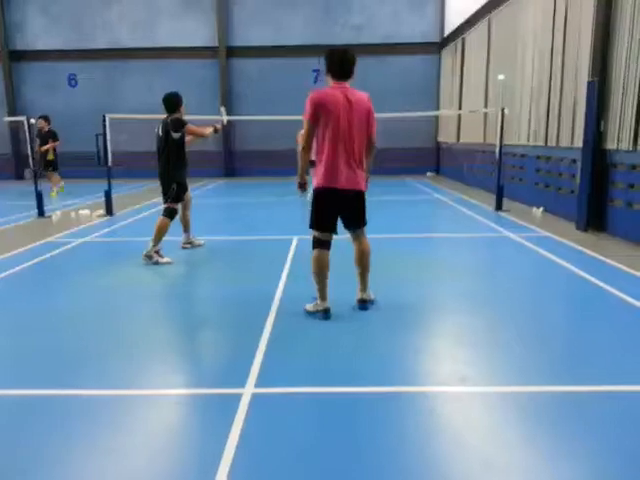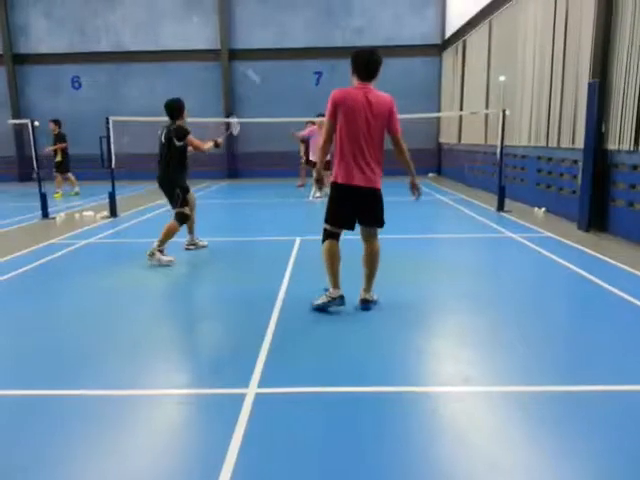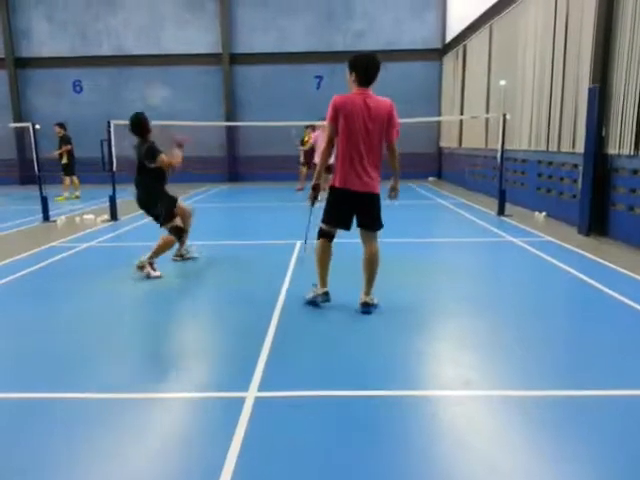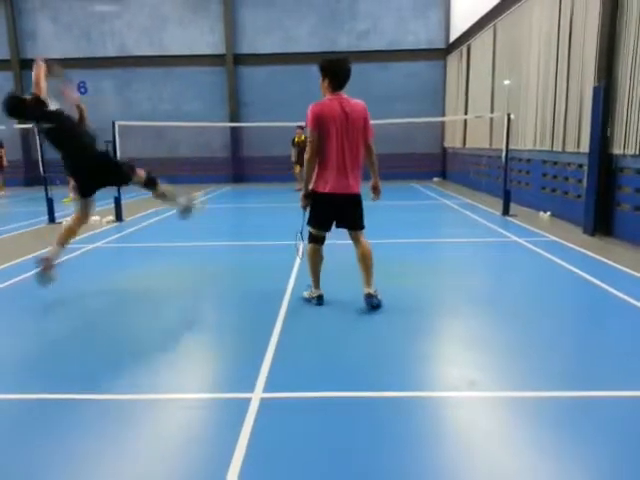
dt=0.4s
person 1, frame 1
left shoulder: (317, 98)
right shoulder: (365, 100)
left elbow: (306, 145)
right elbow: (371, 145)
left wrist: (301, 176)
left hip: (326, 184)
right hip: (355, 184)
left knee: (321, 242)
right knee: (359, 237)
left ankle: (322, 302)
right ankle: (364, 293)
person 1, frame 2
left shoulder: (338, 97)
right shoulder: (387, 102)
left elbow: (326, 140)
right elbow: (398, 144)
left wrist: (318, 170)
right wrist: (412, 177)
left hip: (343, 181)
right hip: (372, 183)
left knee: (331, 235)
right knee: (370, 237)
left ankle: (334, 291)
right ankle: (366, 294)
person 1, frame 3
left shoulder: (339, 102)
right shoulder: (387, 106)
left elbow: (327, 146)
right elbow: (392, 149)
left wrist: (315, 181)
right wrist: (395, 181)
left hip: (342, 184)
right hip: (370, 187)
left knee: (325, 234)
right knee: (370, 240)
left ankle: (321, 289)
right ankle: (367, 297)
person 1, frame 4
left shoulder: (317, 110)
right shoulder: (361, 108)
left elbow: (312, 154)
right elbow: (369, 149)
left wrist: (305, 189)
right wrist: (375, 179)
left hip: (324, 188)
right hip: (352, 188)
left knee: (316, 239)
right knee: (359, 237)
left ankle: (316, 291)
right ankle: (370, 289)
person 2, frame 1
left shoulder: (166, 123)
right shoulder: (176, 121)
right elbow: (203, 133)
left wrist: (191, 136)
right wrist: (214, 128)
left hip: (175, 173)
right hip: (172, 174)
left knee: (186, 201)
right knee: (170, 210)
left ankle: (188, 239)
right ankle: (152, 251)
person 2, frame 2
left shoulder: (169, 129)
right shoulder: (179, 130)
right elbow: (201, 148)
left wrist: (190, 145)
right wrist: (215, 143)
left hip: (174, 178)
right hip: (171, 180)
left knee: (191, 203)
right knee: (183, 215)
left ankle: (192, 240)
right ankle: (156, 250)
person 2, frame 3
left shoulder: (143, 146)
right shoulder: (149, 149)
right elbow: (174, 165)
right wrist: (179, 148)
left hip: (157, 194)
right hip: (152, 199)
left knee: (186, 214)
right knee: (179, 229)
left ankle: (181, 251)
right ankle: (146, 263)
person 2, frame 4
left shoulder: (38, 120)
right shoulder: (38, 105)
right elbow: (40, 71)
right wrist: (39, 64)
left hip: (78, 169)
right hip: (95, 161)
left knee: (82, 216)
right knee: (144, 178)
left ankle: (50, 257)
right ankle: (180, 202)
